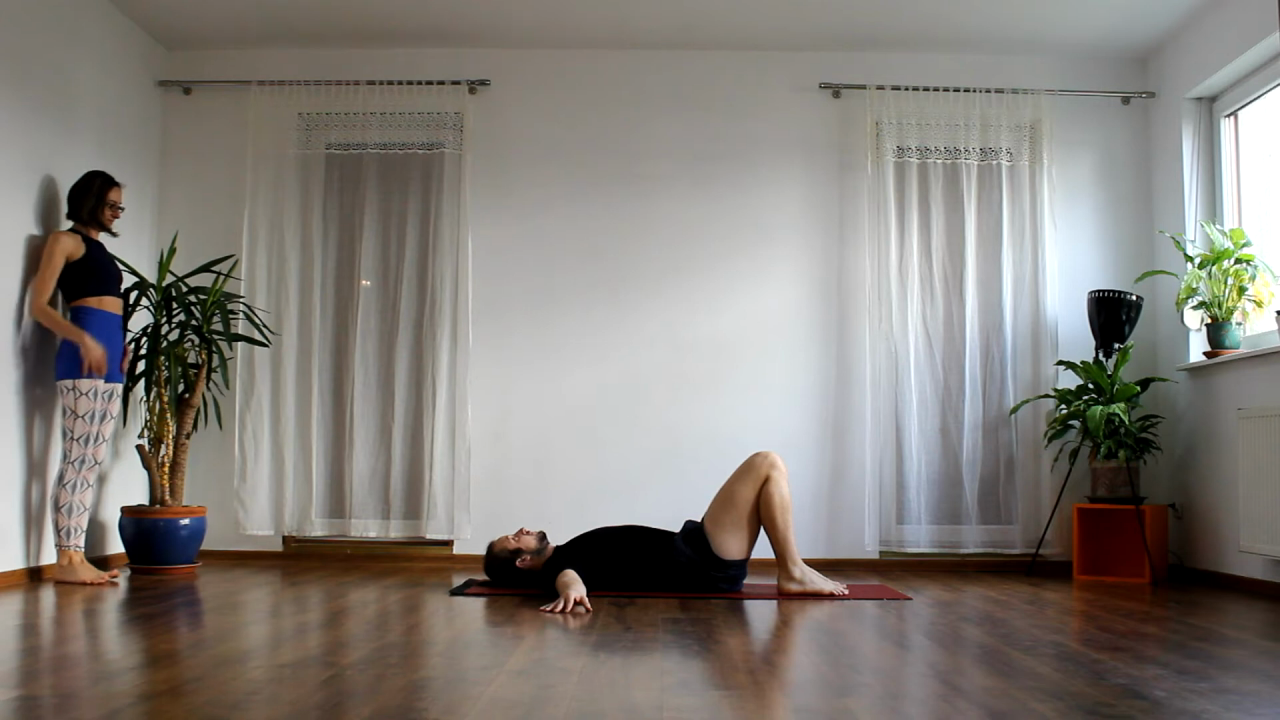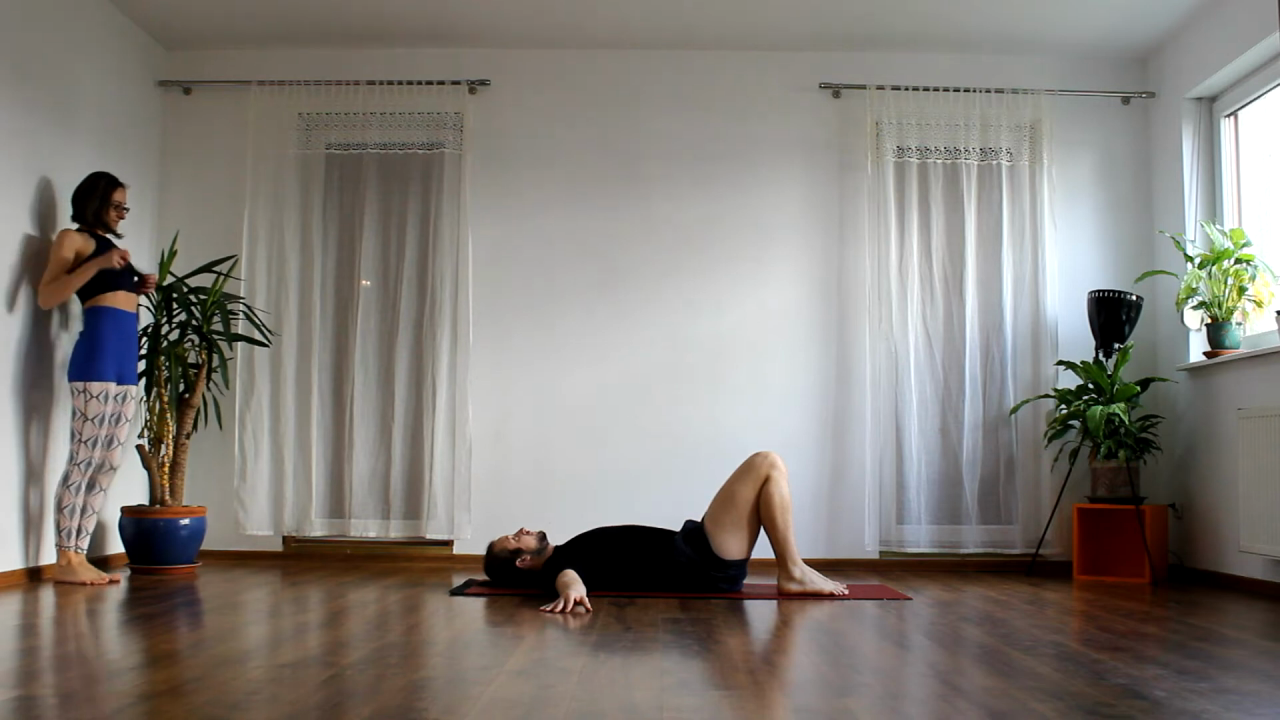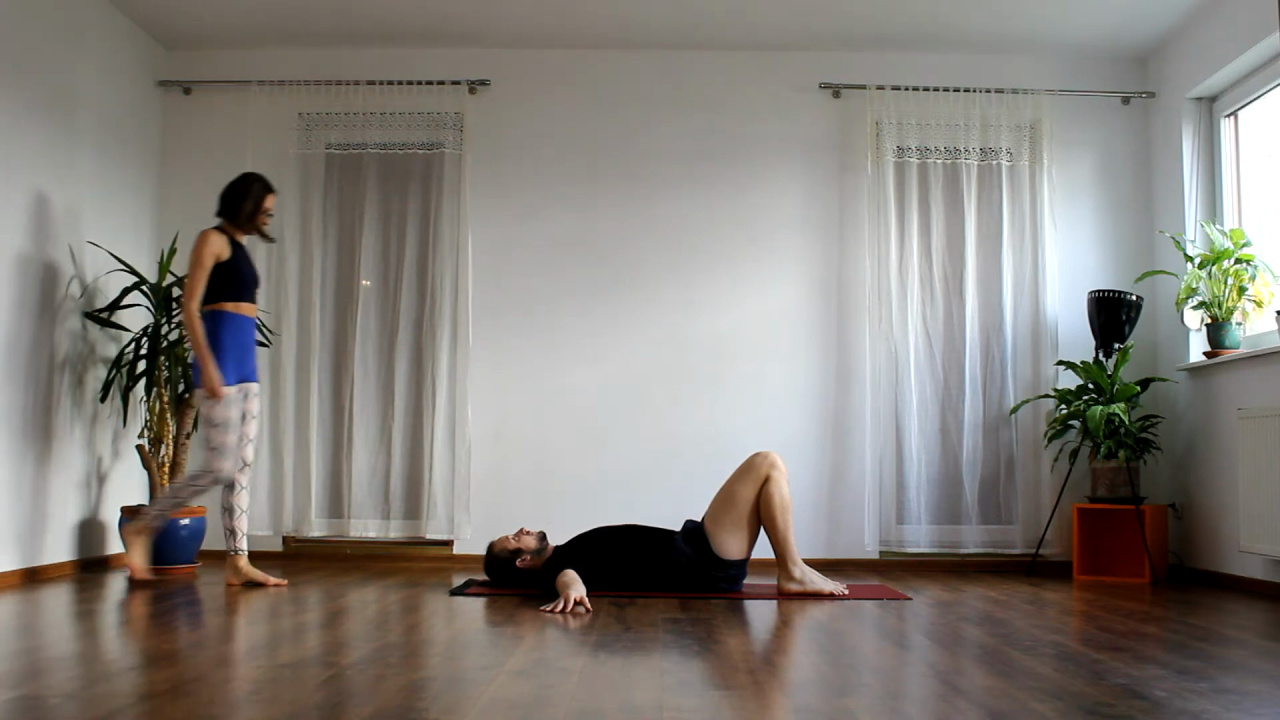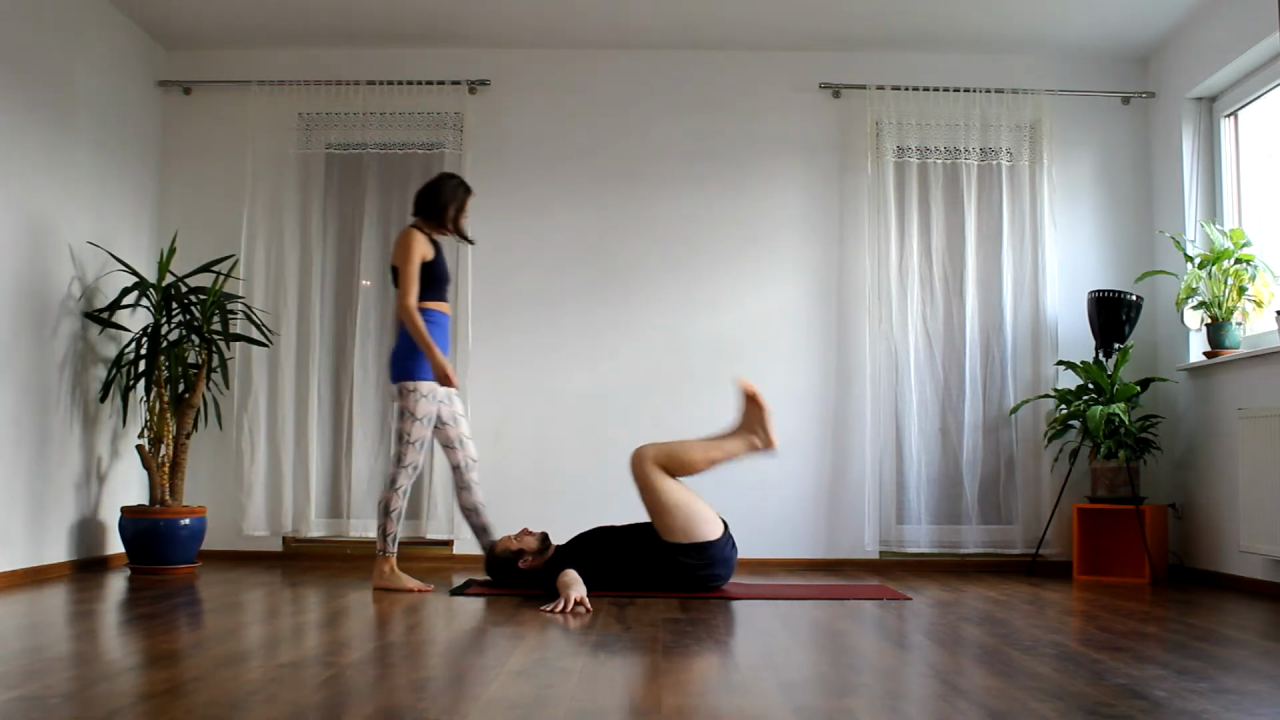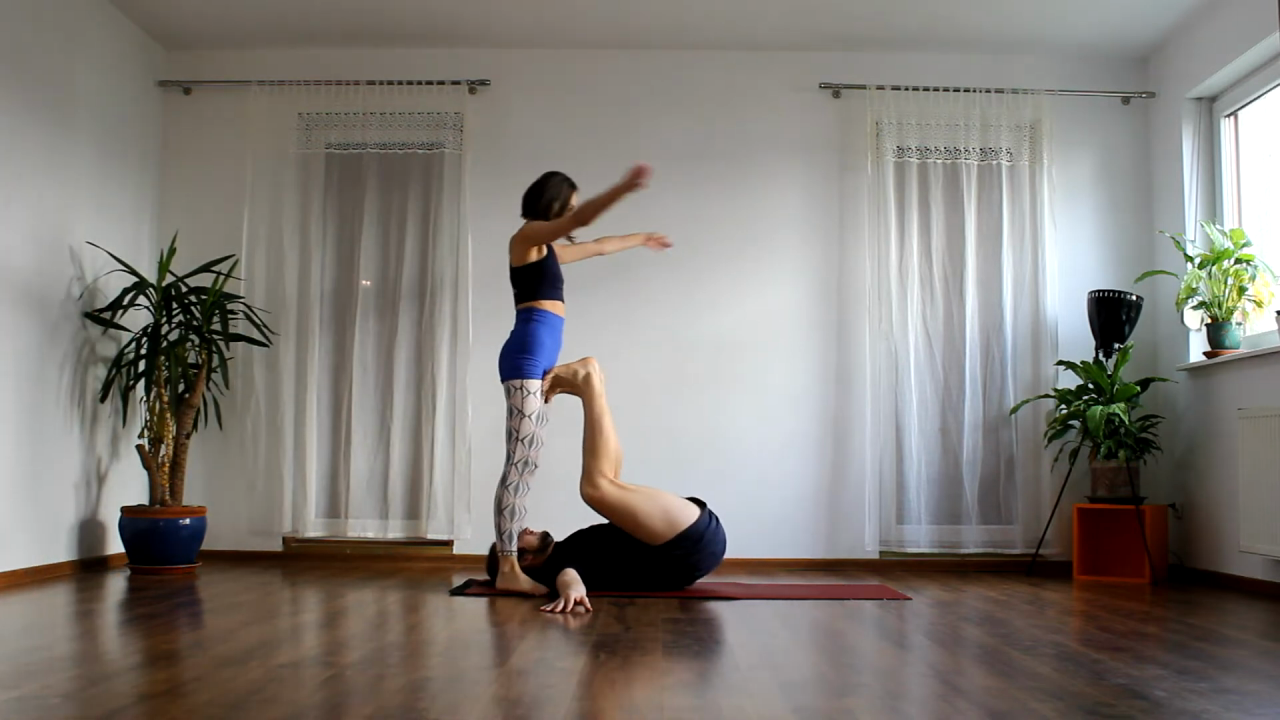
dt=1s
person 1, frame 1
left shoulder: (99, 247)
right shoulder: (66, 241)
right elbow: (39, 305)
left wrist: (120, 345)
right wrist: (83, 339)
left hip: (108, 356)
right hip: (84, 355)
left knee: (92, 462)
right knee: (77, 459)
left ankle: (77, 557)
right ankle: (65, 560)
person 1, frame 2
left shoulder: (110, 246)
right shoulder: (73, 239)
right elbow: (47, 296)
left wrist: (140, 288)
right wrist: (97, 264)
left hip: (126, 359)
right hip: (97, 356)
left knee: (109, 463)
right knee: (83, 461)
left ankle: (78, 554)
right ankle: (64, 560)
person 1, frame 3
left shoulder: (240, 249)
right shoulder: (213, 242)
right elbow: (190, 309)
right wrist: (209, 369)
left hip: (245, 363)
right hip: (216, 364)
left knee: (241, 467)
right knee: (220, 469)
left ankle: (238, 562)
right ankle: (142, 529)
person 1, frame 4
left shoulder: (430, 243)
right shoulder: (413, 238)
right elbow: (407, 306)
right wrist: (433, 354)
left hip: (435, 362)
right hip: (420, 359)
left knee: (466, 461)
right knee: (409, 463)
right ankle: (385, 566)
person 1, frame 5
left shoulder: (546, 248)
right shoulder: (529, 235)
left elbow: (596, 246)
right elbow: (578, 219)
left wrist: (641, 239)
right wrist: (622, 189)
left hip: (536, 361)
right hip: (526, 359)
left knee: (522, 465)
right knee: (520, 464)
left ankle: (510, 560)
right ankle: (508, 569)
person 2, frame 1
left shoulder: (559, 557)
right shoulder: (555, 568)
right elbow: (570, 577)
right wrist: (570, 589)
left hip: (694, 555)
right hip: (705, 566)
left knee: (763, 468)
right knee: (767, 464)
left ankle: (793, 571)
right ankle: (792, 573)
person 2, frame 2
left shoulder: (560, 557)
right shoulder: (555, 568)
right elbow: (569, 576)
right wrist: (570, 589)
left hip: (695, 555)
right hip: (704, 566)
left knee: (763, 469)
right knee: (767, 464)
left ankle: (794, 570)
right ankle: (792, 573)
person 2, frame 3
left shoulder: (560, 556)
right shoulder: (555, 567)
right elbow: (569, 576)
right wrist: (571, 589)
left hip: (694, 555)
right hip: (705, 565)
left knee: (762, 470)
right knee: (767, 464)
left ankle: (792, 570)
right ankle: (793, 573)
person 2, frame 4
left shoulder: (561, 556)
right shoulder: (559, 562)
right elbow: (567, 573)
right wrist: (569, 588)
left hip: (697, 557)
right hip: (700, 559)
right knee: (645, 458)
right ankle: (750, 438)
person 2, frame 5
left shoulder: (563, 552)
right shoulder: (555, 565)
right elbow: (568, 576)
right wrist: (571, 588)
right knee: (597, 484)
right ankle: (588, 383)
